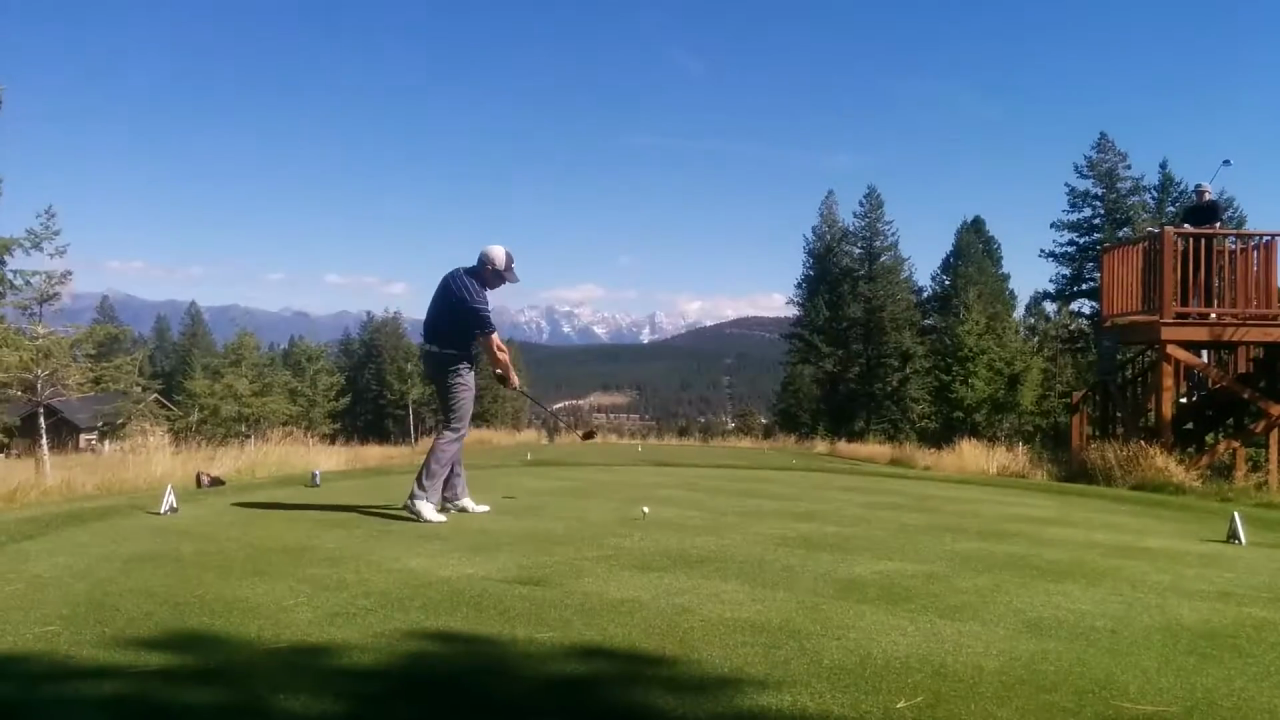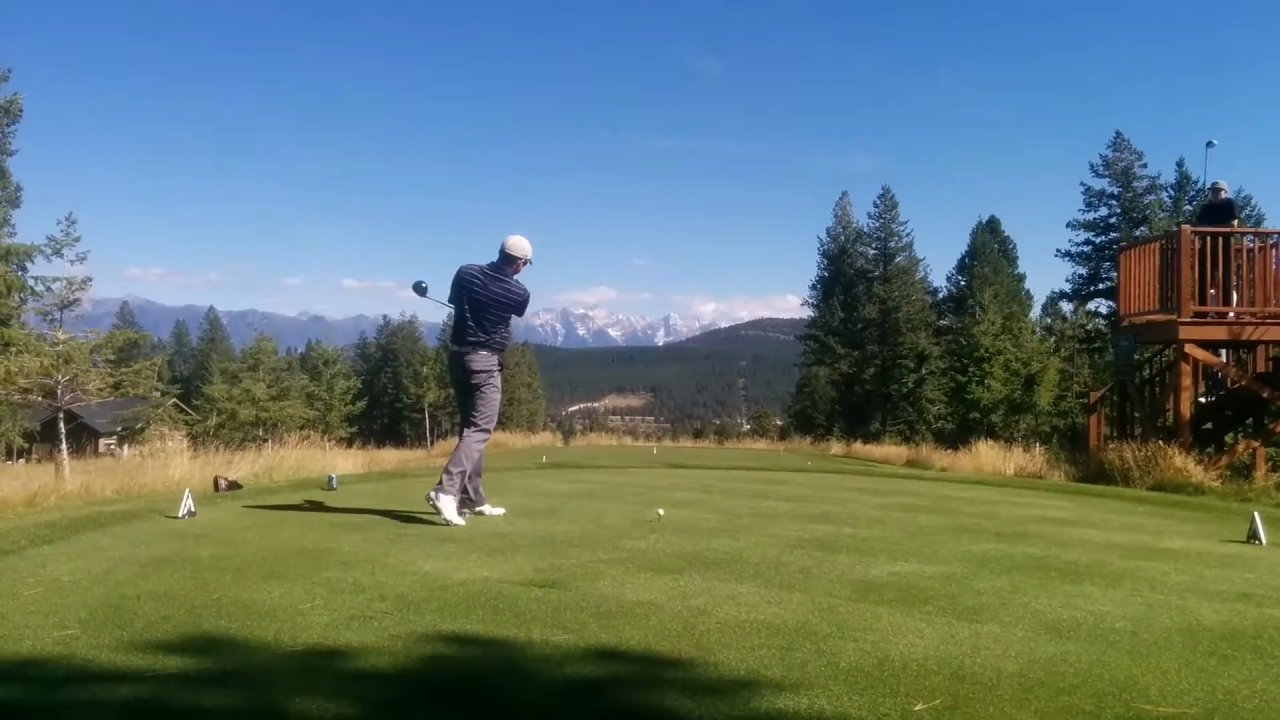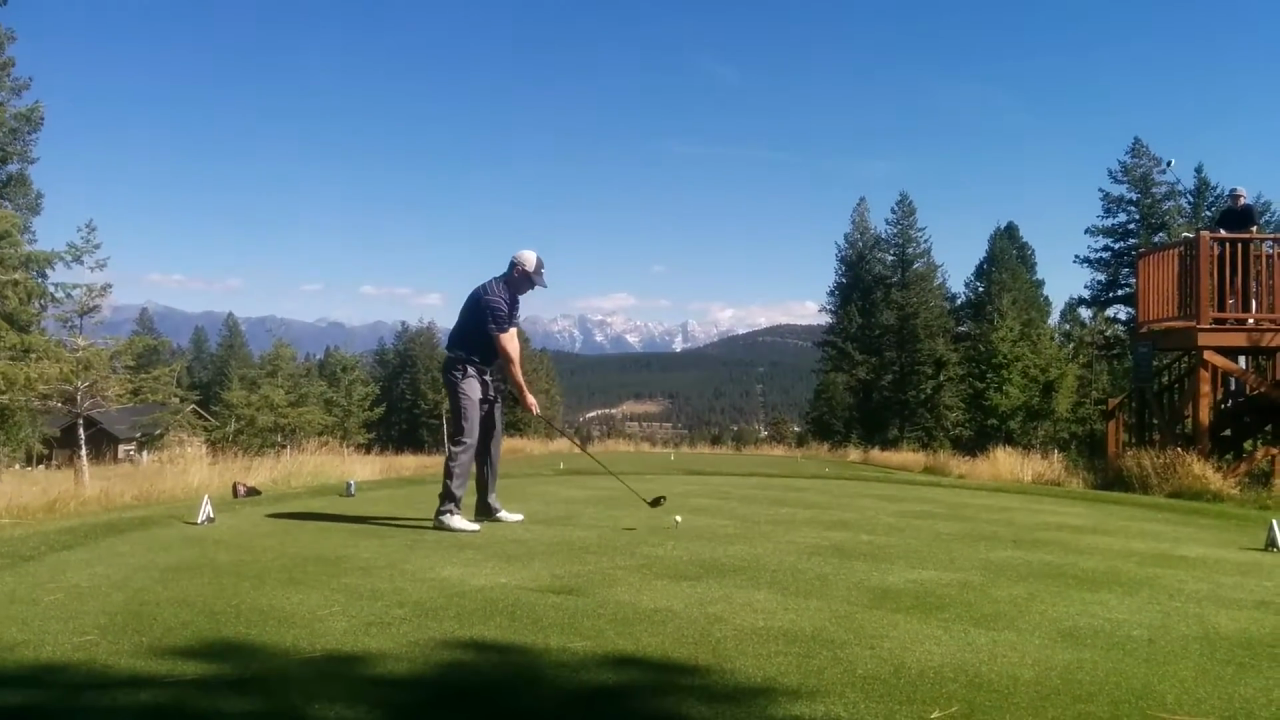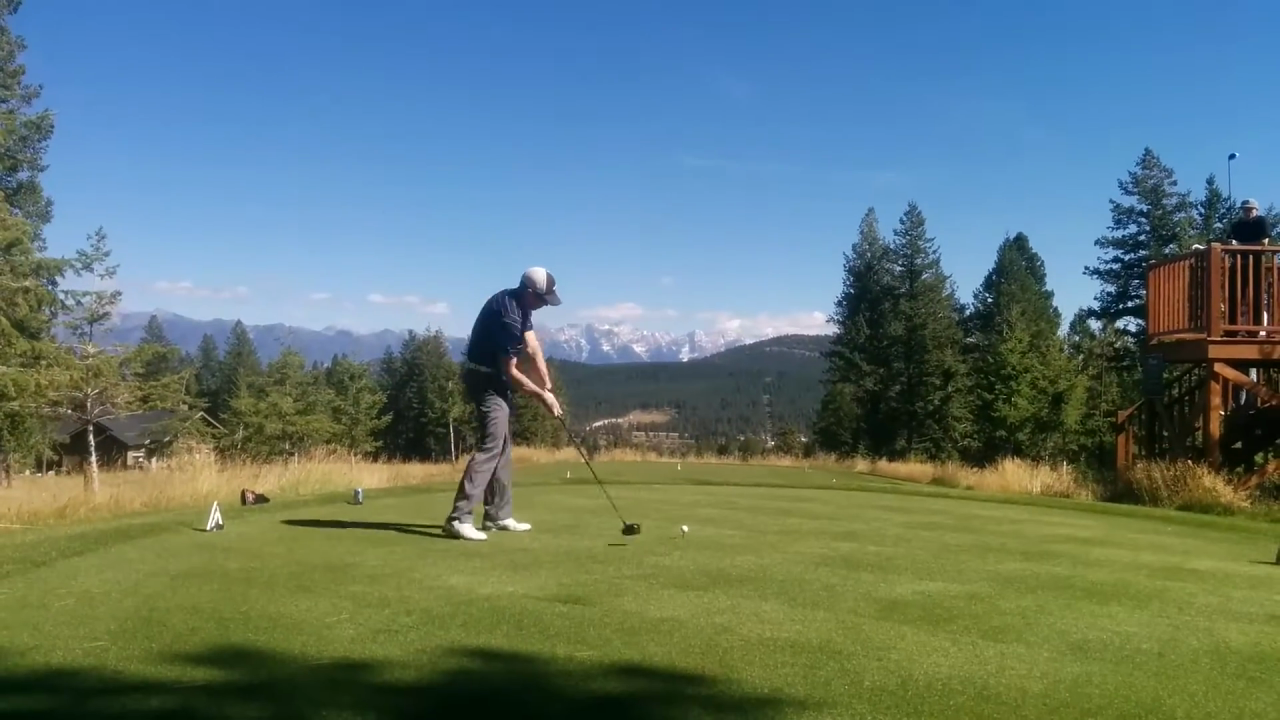
dt=1s
person 1, frame 1
left shoulder: (459, 277)
right shoulder: (472, 296)
right elbow: (494, 347)
right wrist: (509, 373)
left hip: (452, 358)
right hip: (451, 361)
left knee: (455, 426)
right knee: (454, 428)
left ankle: (454, 495)
right ankle: (421, 496)
person 1, frame 2
left shoulder: (464, 274)
right shoulder: (520, 294)
left hip: (458, 358)
right hip: (485, 362)
left knee: (471, 428)
right knee: (479, 430)
left ankle: (472, 499)
right ankle: (446, 490)
person 1, frame 3
left shoulder: (511, 298)
right shoulder: (492, 297)
left elbow: (513, 343)
right elbow: (506, 352)
left wrist: (517, 388)
right wrist: (524, 393)
left hip: (483, 370)
right hip: (462, 368)
left knee: (490, 438)
right knee: (466, 436)
left ankle: (487, 506)
right ankle: (447, 511)
person 1, frame 4
left shoulder: (521, 307)
right shoulder: (506, 314)
left elbow: (533, 347)
right elbow: (511, 372)
left wrist: (546, 383)
right wrist: (541, 395)
left hip: (497, 379)
right hip: (485, 378)
left knee: (501, 446)
right knee: (491, 446)
left ankle: (497, 514)
right ankle: (460, 517)
